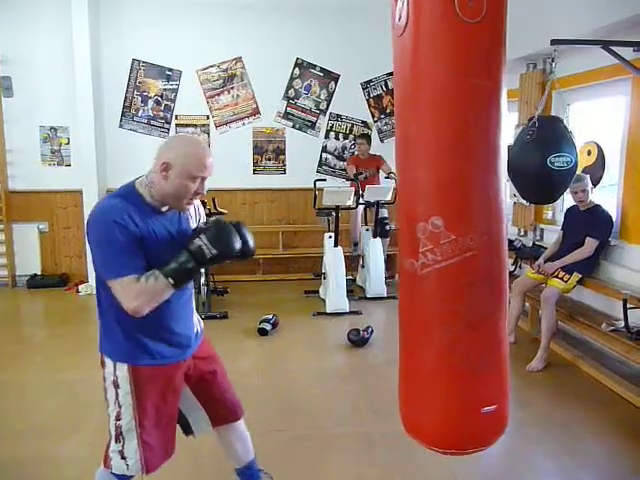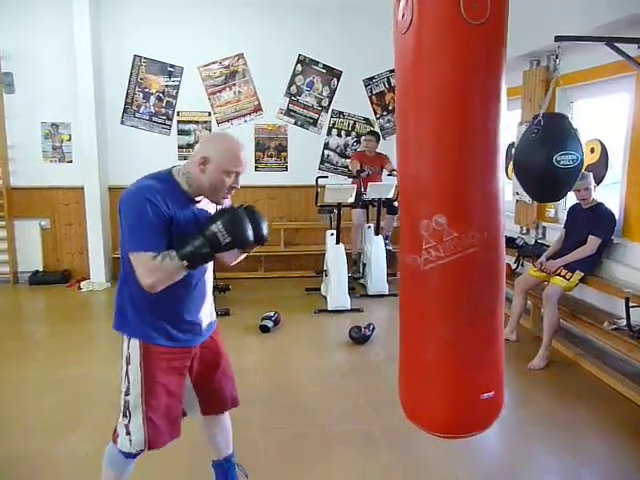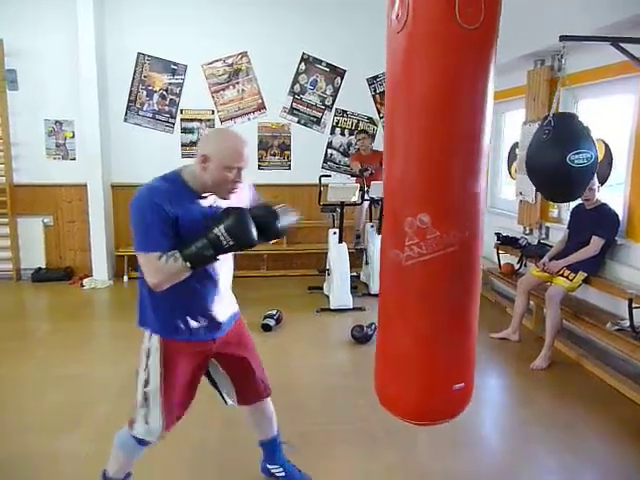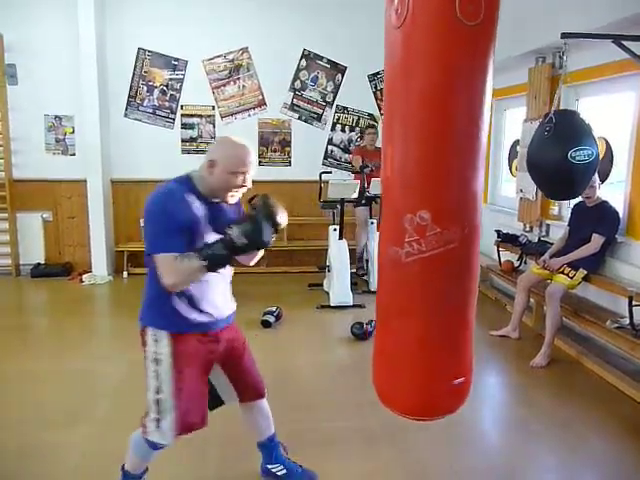
dt=0.4s
person 1, frame 1
left shoulder: (183, 204)
right shoulder: (112, 216)
left elbow: (205, 255)
right elbow: (136, 302)
left wrist: (227, 246)
right wrist: (192, 258)
left hip: (190, 342)
right hip: (138, 358)
left knee: (228, 416)
person 1, frame 2
left shoulder: (213, 197)
right shoulder: (145, 198)
left elbow: (228, 257)
right elbow: (150, 277)
left wrist: (245, 236)
right wrist: (206, 243)
left hip: (200, 330)
right hip: (151, 337)
left knee: (219, 406)
right knee: (136, 435)
person 1, frame 3
left shoulder: (233, 191)
right shoulder: (154, 199)
left elbow: (257, 222)
right elbow: (157, 277)
left wrist: (272, 221)
right wrist: (212, 243)
left hip: (223, 323)
right hip: (172, 333)
left knee: (257, 393)
right knee: (149, 426)
person 1, frame 4
left shoulder: (226, 200)
right shoulder: (168, 201)
left elbow: (248, 258)
right elbow: (172, 278)
left wrist: (265, 227)
right wrist: (226, 247)
left hip: (219, 321)
right hip: (172, 329)
left knee: (253, 392)
right knee: (164, 428)
person 2, frame 1
left shoulder: (602, 216)
right shoulder: (571, 211)
left elbow: (588, 250)
left wrist: (557, 264)
right wrist: (543, 258)
left hip: (577, 265)
right hip: (556, 261)
left knee: (548, 296)
right knee: (518, 285)
left ankle: (543, 354)
right ankle: (510, 332)
person 2, frame 2
left shoulder: (604, 215)
right shoulder: (573, 209)
left elbow: (590, 248)
left wrist: (558, 262)
right wrist: (545, 257)
left hip: (580, 264)
right hip: (558, 259)
left knee: (550, 294)
right knee: (520, 283)
left ankle: (544, 352)
right ankle: (511, 331)
person 2, frame 3
left shoulder: (608, 215)
right shoulder: (577, 210)
left elbow: (594, 249)
left wrist: (561, 263)
right wrist: (548, 257)
left hip: (583, 264)
right hip: (561, 259)
left knee: (552, 294)
right knee: (523, 283)
left ankle: (547, 352)
right ankle: (513, 331)
person 2, frame 4
left shoulder: (609, 213)
right shoulder: (578, 207)
left elbow: (594, 246)
left wrist: (561, 260)
right wrist: (548, 255)
left hip: (583, 262)
right hip: (561, 257)
left knee: (553, 292)
right knee: (523, 281)
left ankle: (546, 350)
right ankle: (513, 328)
person 3, frame 1
left shoulder: (377, 159)
right shoulder: (352, 160)
left elbow: (387, 169)
right elbow: (351, 171)
left wrist: (391, 174)
right wrist: (356, 175)
right knee: (356, 211)
right ankle: (355, 244)
person 3, frame 2
left shoulder: (382, 157)
right shoulder: (357, 155)
left elbow: (390, 168)
right elbow: (354, 166)
left wrist: (393, 172)
right wrist: (358, 171)
right hip: (360, 192)
left knee: (393, 204)
right knee: (357, 225)
left ankle: (386, 238)
right ankle: (355, 263)
person 3, frame 3
left shoulder: (379, 154)
right shoulder: (355, 157)
right elbow: (356, 167)
right wrist: (361, 171)
right hip: (363, 189)
right knee: (362, 205)
right ankle: (358, 236)
person 3, frame 4
left shoulder: (381, 152)
right shoulder: (358, 151)
right elbow: (357, 162)
right wrist: (361, 167)
right hip: (362, 188)
right knee: (362, 223)
right ankle: (360, 259)
